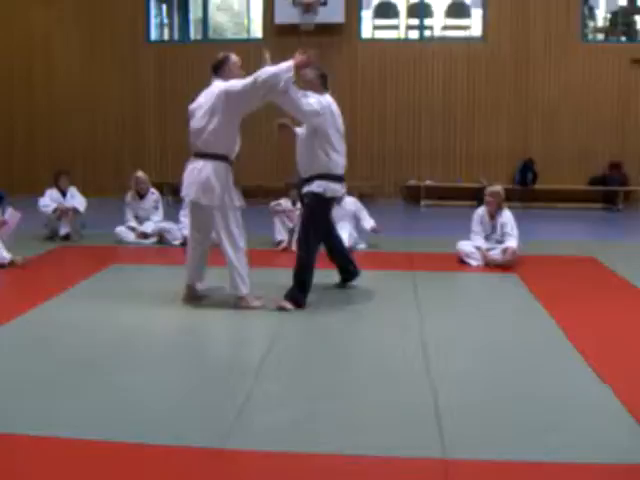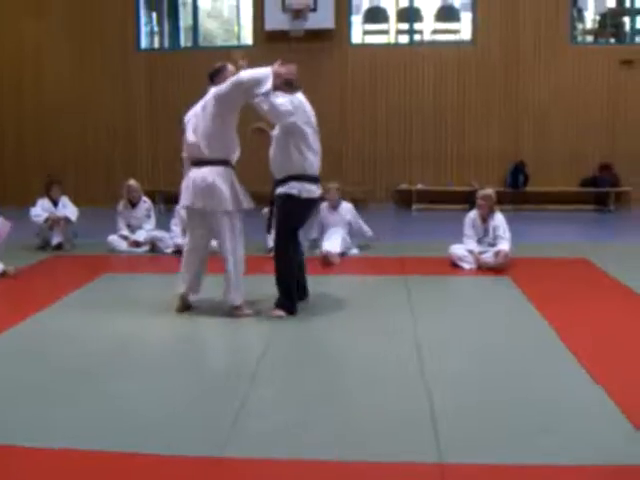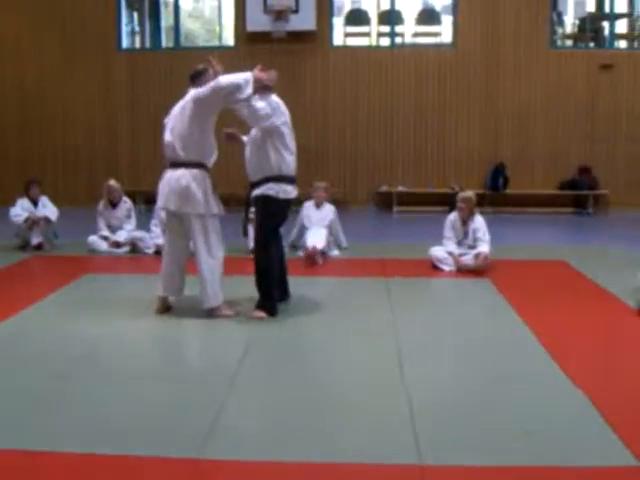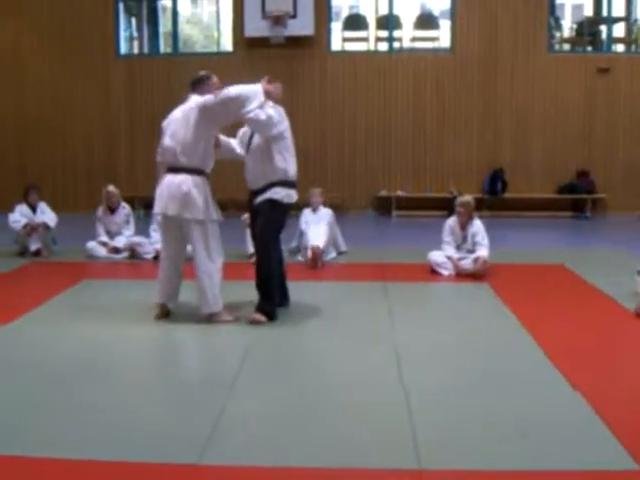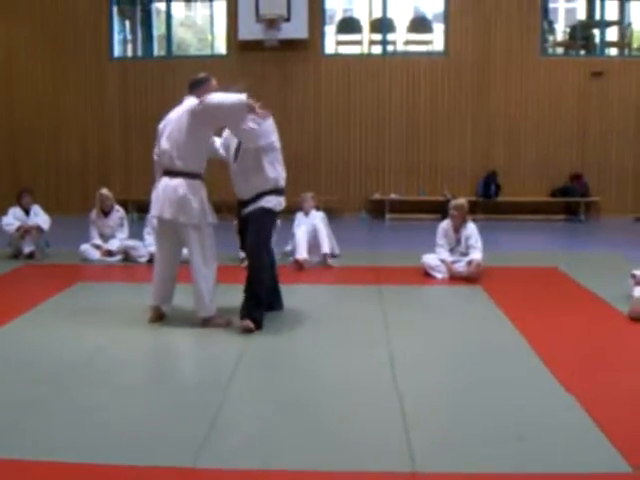
dt=0.3s
person 1, frame 1
left shoulder: (202, 97)
right shoulder: (228, 91)
right elbow: (258, 81)
right wrist: (293, 64)
left hip: (197, 169)
right hip: (215, 172)
left knee: (199, 234)
right knee: (232, 237)
left ankle: (191, 288)
right ankle: (242, 294)
person 1, frame 2
left shoulder: (196, 109)
right shoulder: (220, 97)
left elbow: (187, 150)
right elbow: (241, 81)
right wrist: (273, 72)
left hip: (195, 177)
right hip: (218, 178)
left knee: (196, 244)
right knee: (232, 245)
left ankle: (184, 297)
right ankle: (236, 303)
person 1, frame 3
left shoulder: (178, 109)
right shoulder: (199, 99)
right elbow: (222, 86)
right wrist: (254, 77)
left hip: (173, 180)
right hip: (193, 182)
left knee: (174, 245)
right knee: (209, 247)
left ankle: (165, 299)
right ankle: (214, 304)
person 1, frame 4
left shoulder: (175, 114)
right shoulder: (204, 107)
left elbow: (162, 155)
right elbow: (229, 97)
right wrist: (262, 89)
left hip: (169, 185)
right hip: (192, 187)
left knee: (171, 251)
right knee: (208, 252)
left ankle: (163, 304)
right ankle: (213, 309)
person 1, frame 5
left shoulder: (172, 115)
right shoulder: (196, 108)
left elbow: (158, 155)
right elbow: (212, 101)
right wrist: (248, 103)
left hip: (165, 188)
right hip: (187, 190)
left knee: (166, 253)
right knee: (203, 257)
left ankle: (157, 307)
right ankle: (207, 313)
person 2, frame 1
left shoulder: (323, 105)
right shoulder: (319, 106)
left elbow: (291, 99)
right wrist: (293, 132)
left hip: (322, 184)
right hip: (320, 182)
left knee: (307, 238)
right knee: (324, 230)
left ankle: (296, 296)
right ankle: (349, 271)
person 2, frame 2
left shoulder: (295, 104)
right shoulder: (293, 106)
left elbow: (266, 102)
right wrist: (271, 136)
left hip: (297, 186)
right hip: (296, 184)
left knee: (284, 243)
right knee: (290, 238)
left ankle: (287, 303)
right ankle: (298, 289)
person 2, frame 3
left shoulder: (273, 106)
right shoulder: (267, 110)
left elbow: (247, 107)
right wrist: (240, 139)
left hip: (275, 188)
right hip: (269, 187)
left knee: (264, 243)
right knee: (270, 241)
left ankle: (267, 304)
right ankle: (279, 291)
person 2, frame 4
left shoulder: (274, 113)
right shoulder: (252, 125)
left elbow: (259, 120)
right elbow: (240, 149)
right wrist: (218, 140)
left hip: (277, 192)
right hip: (261, 192)
left knee: (265, 246)
right knee: (267, 245)
left ankle: (267, 307)
right ankle: (279, 296)
person 2, frame 5
left shoulder: (262, 123)
right shoulder: (235, 128)
left elbow: (246, 130)
right elbow: (221, 147)
left hip: (266, 200)
right hip: (247, 200)
left knee: (257, 252)
right knee: (259, 252)
left ankle: (251, 313)
right ankle: (271, 300)
